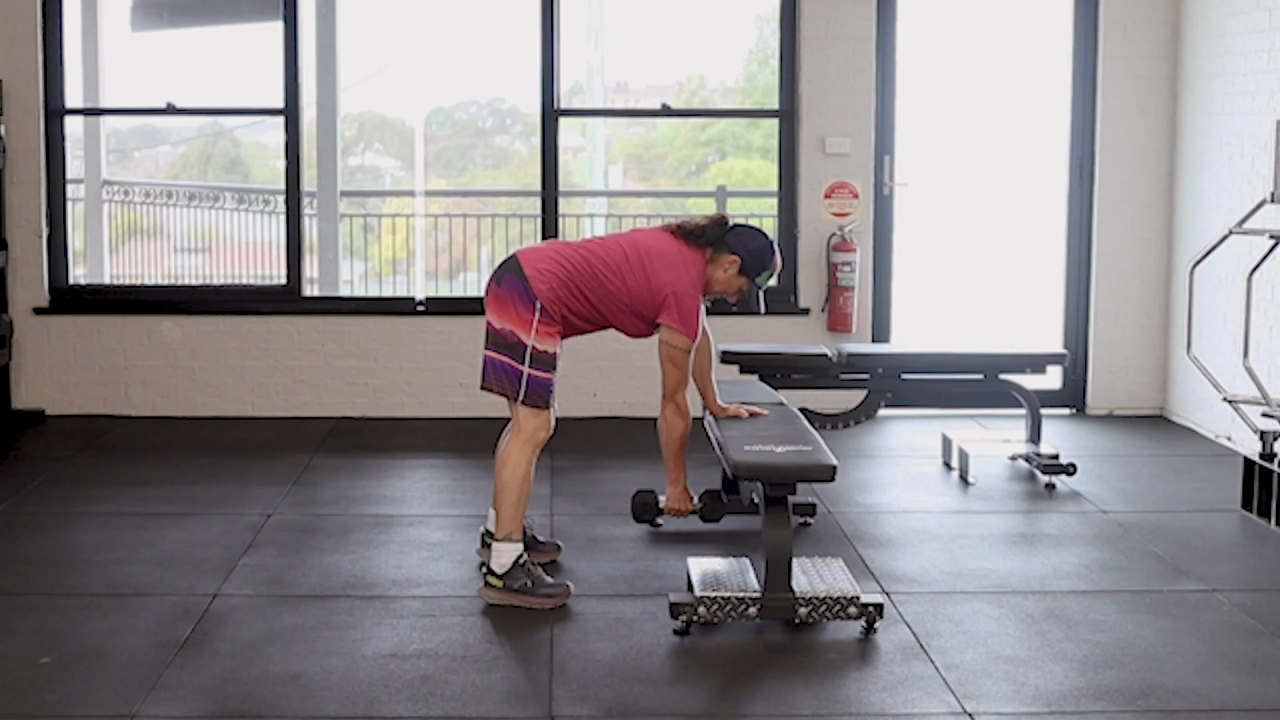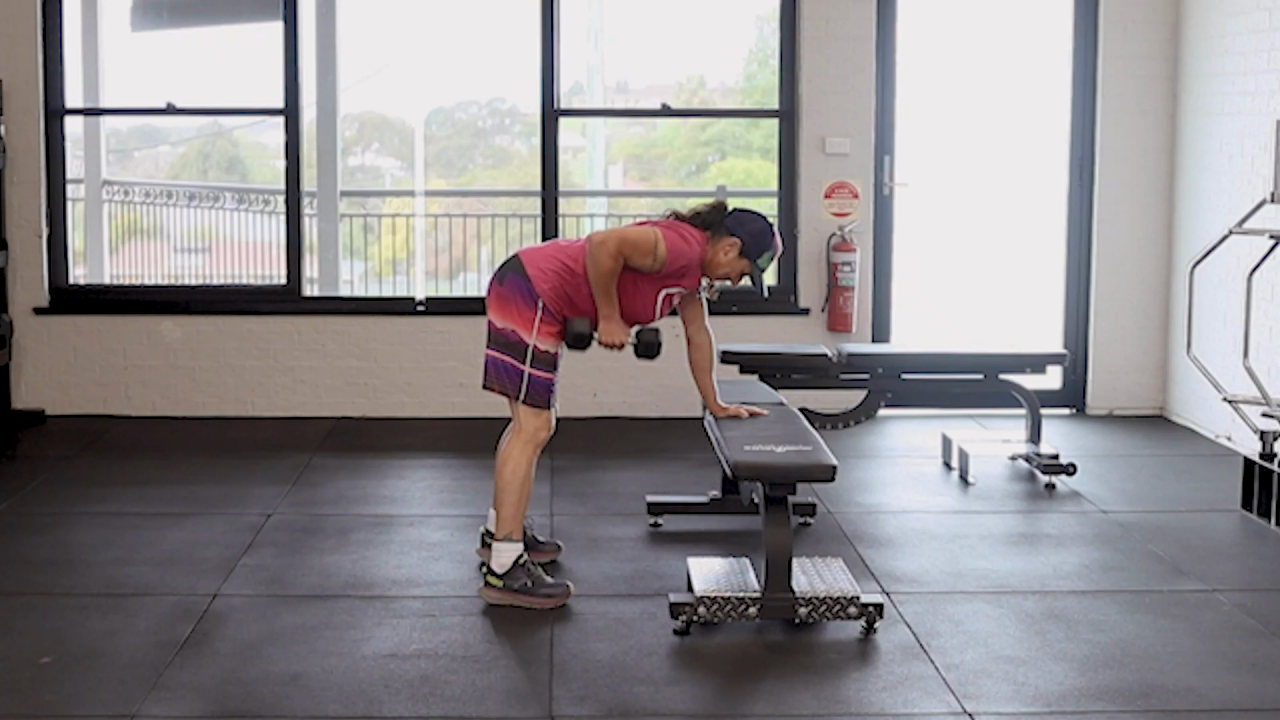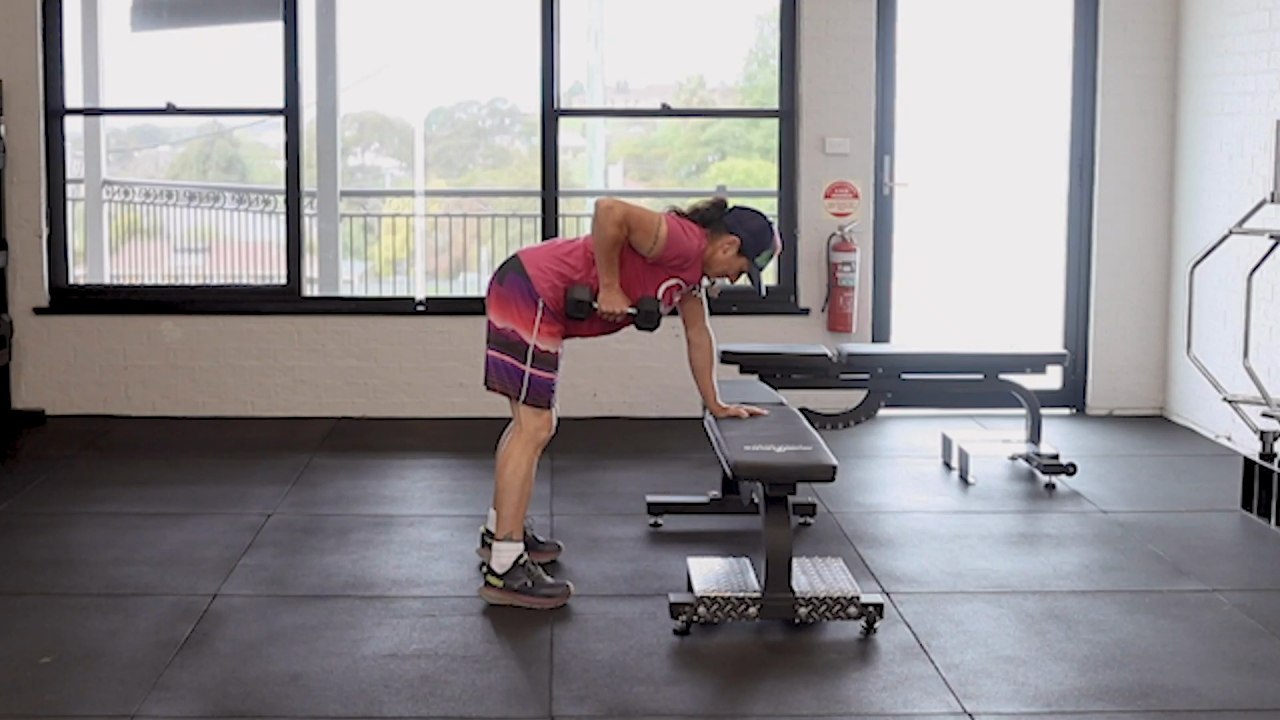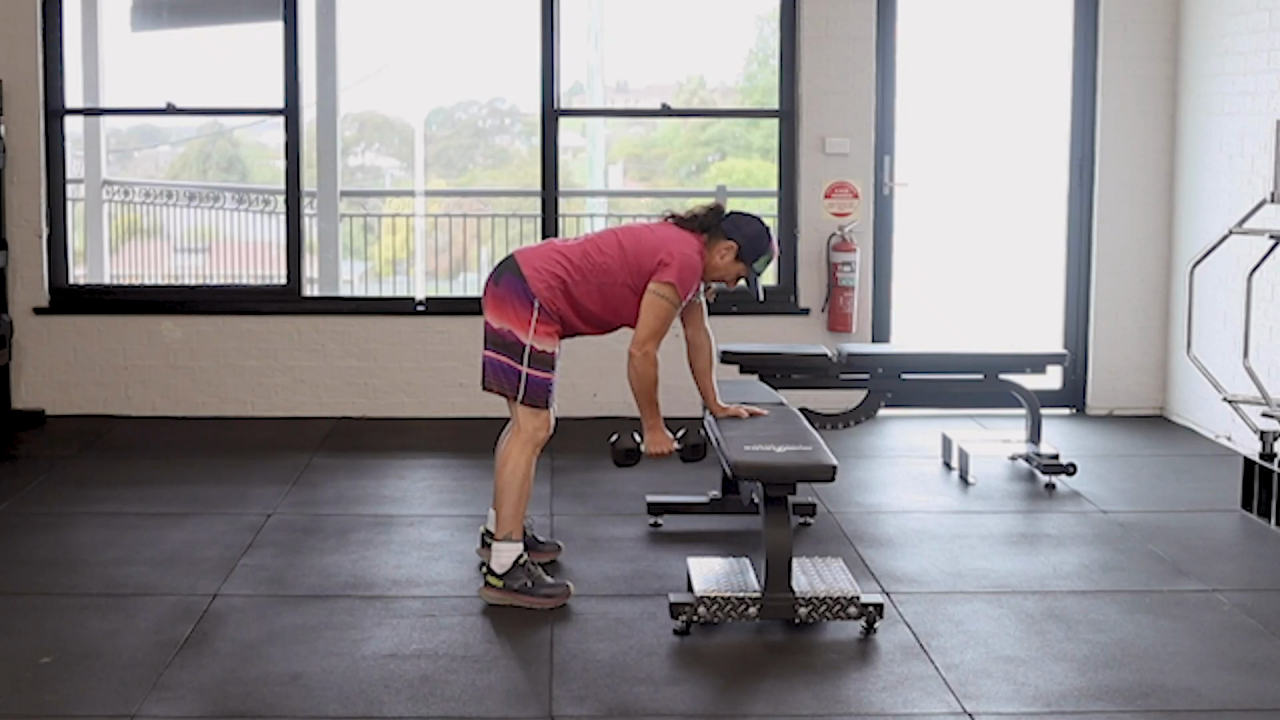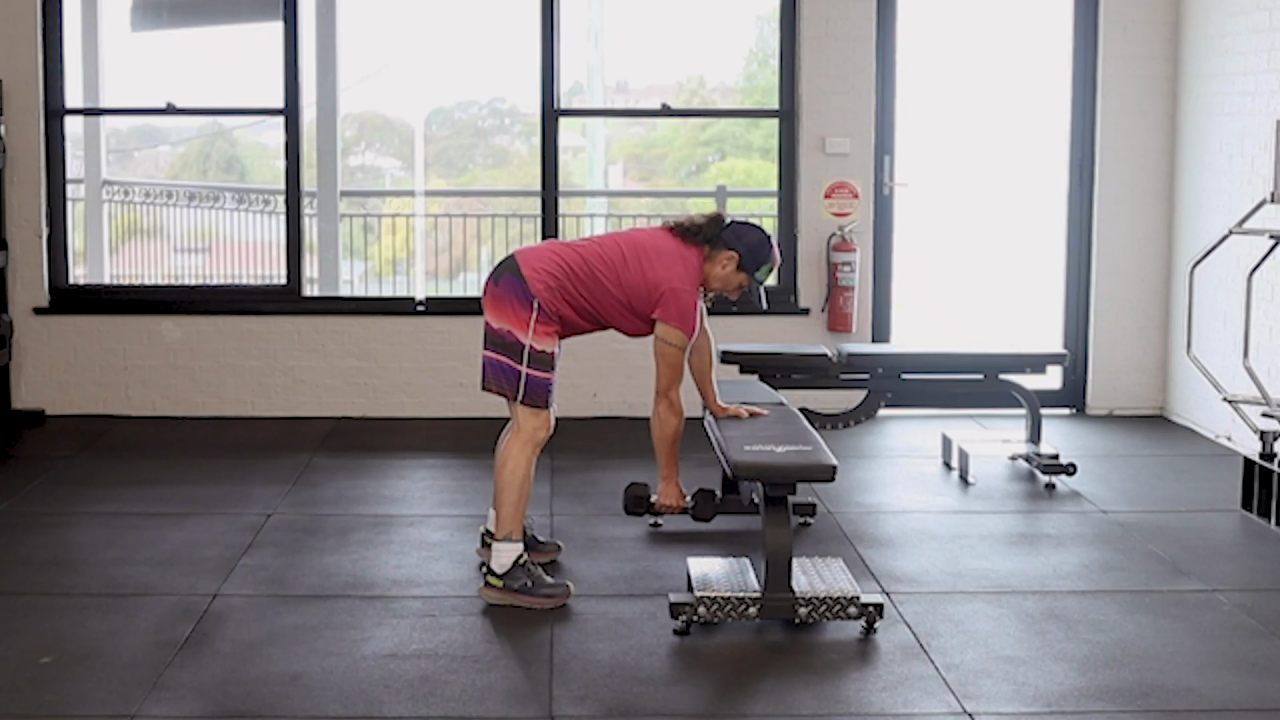
dt=1s
person 1, frame 1
left shoulder: (690, 255)
right shoulder: (683, 288)
left elbow: (699, 335)
right elbow: (673, 403)
left wrist: (715, 405)
right wrist: (677, 485)
left hip: (521, 281)
right hip: (530, 296)
left knee: (528, 420)
right knee: (532, 430)
left ankle: (499, 529)
right ankle: (504, 569)
person 1, frame 2
left shoulder: (692, 263)
right shoulder: (682, 249)
left elbow: (697, 332)
right elbow: (603, 243)
left wrist: (715, 404)
right wrist: (608, 318)
left hip: (526, 292)
right hip: (529, 294)
left knee: (530, 421)
right knee: (533, 430)
left ankle: (499, 530)
right ankle: (504, 570)
person 1, frame 3
left shoulder: (693, 263)
right shoulder: (682, 243)
left elbow: (697, 332)
right elbow: (609, 210)
left wrist: (714, 403)
right wrist: (609, 286)
left hip: (528, 294)
right hip: (529, 293)
left knee: (531, 421)
right knee: (535, 429)
left ankle: (500, 530)
right ankle: (504, 570)
person 1, frame 4
left shoulder: (688, 250)
right shoulder: (683, 260)
left elbow: (697, 333)
right elbow: (642, 352)
left wrist: (715, 404)
right wrist: (653, 428)
left hip: (521, 288)
right hip: (527, 296)
left knee: (529, 421)
right knee: (533, 430)
left ankle: (501, 530)
right ankle: (504, 570)
person 1, frame 5
left shoulder: (690, 252)
right shoulder: (679, 286)
left elbow: (699, 335)
right elbow: (666, 399)
left wrist: (716, 405)
right wrist: (669, 482)
left hip: (519, 282)
right hip: (528, 297)
left knee: (529, 420)
right knee: (532, 429)
left ankle: (499, 529)
right ankle: (505, 569)
